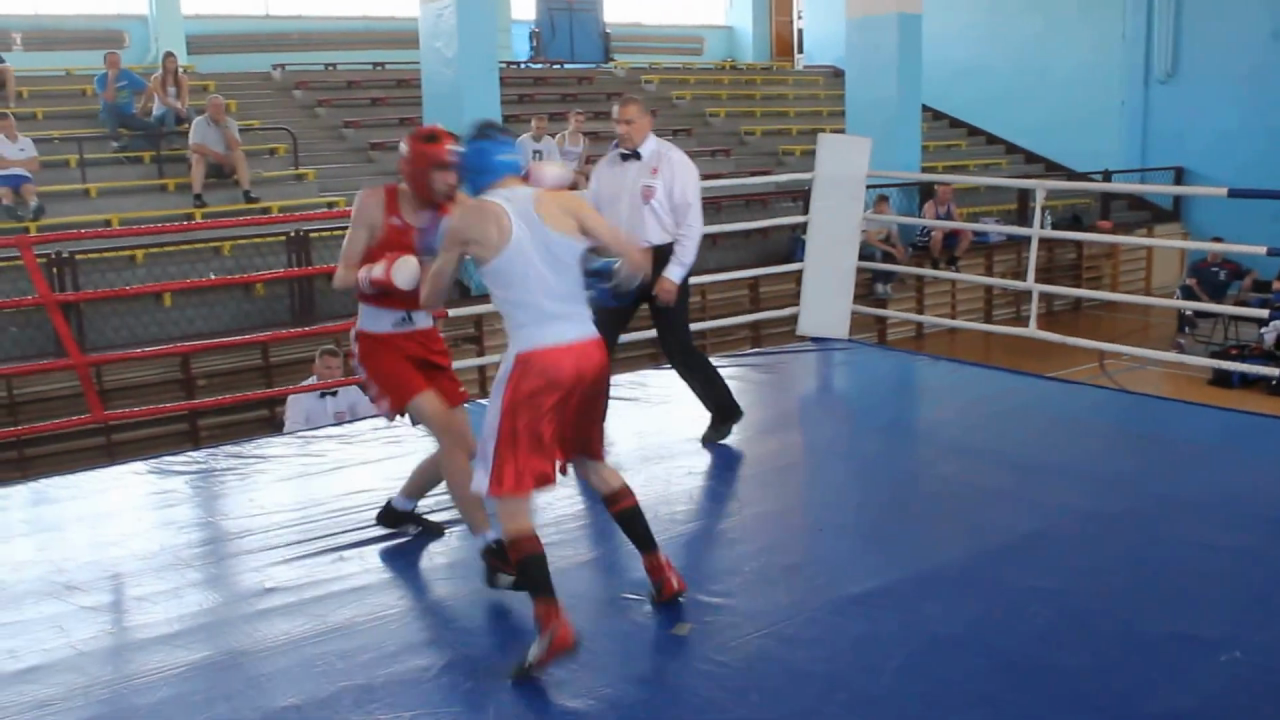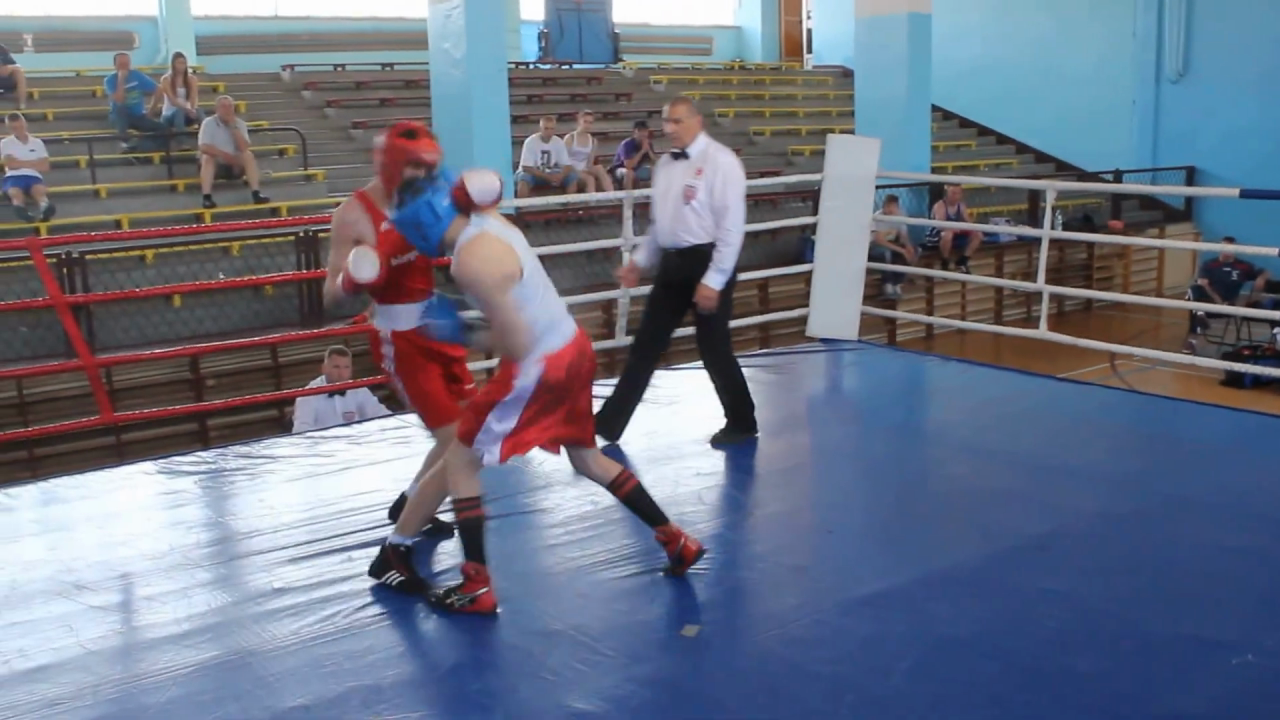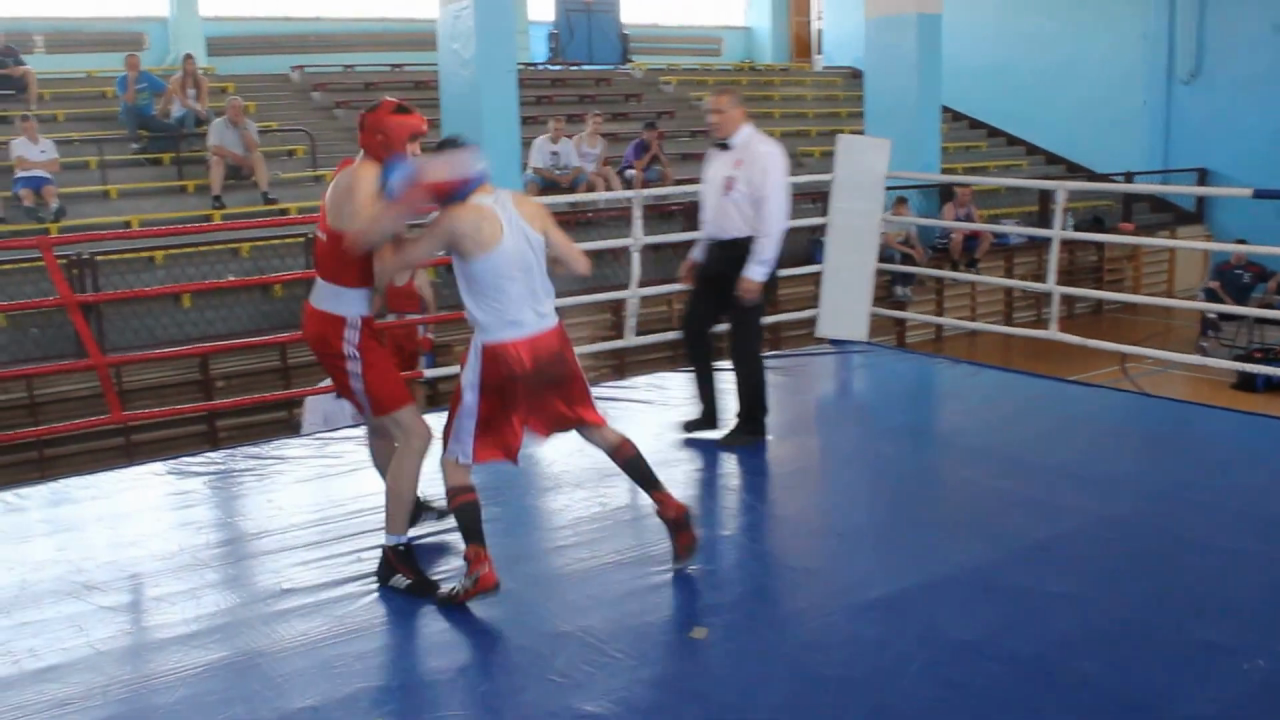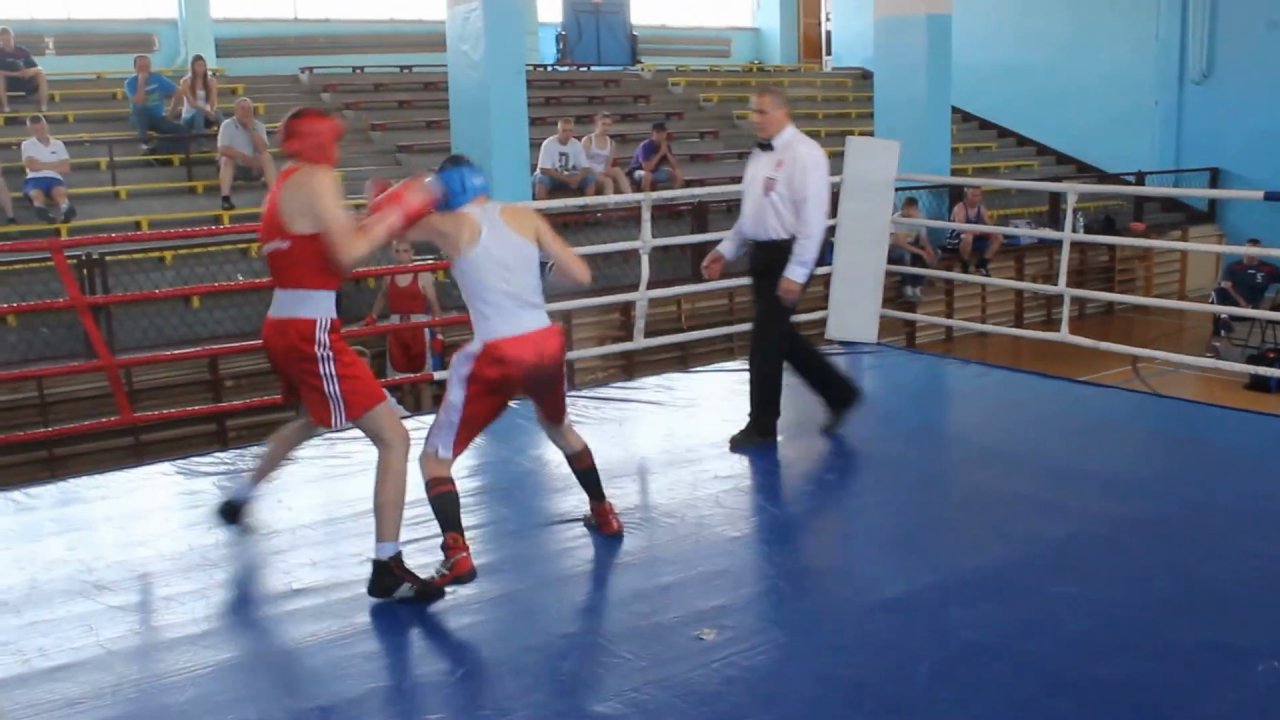
dt=0.2s
person 1, frame 1
left shoulder: (467, 219)
right shoulder: (564, 203)
left elbow: (431, 296)
right elbow: (638, 263)
left hip: (535, 365)
right hip: (589, 353)
left knee: (508, 499)
right knee: (591, 465)
left ankle: (552, 625)
right ankle: (661, 570)
person 1, frame 2
left shoulder: (470, 263)
right shoulder: (488, 218)
left elbow: (519, 346)
right wrist: (470, 196)
left hip: (544, 363)
right hip: (573, 348)
left knee: (462, 461)
right knee: (585, 455)
left ankle: (477, 586)
right ankle: (674, 539)
person 1, frame 3
left shoulder: (458, 220)
right shoulder: (529, 206)
left elbow: (388, 269)
right elbow: (580, 267)
left hip: (500, 355)
right hip: (549, 339)
left knee: (456, 461)
right knee: (594, 427)
left ankle: (479, 568)
right ankle: (669, 508)
person 1, frame 4
left shoulder: (447, 224)
right shoulder: (524, 217)
right elbow: (581, 276)
left hip: (495, 354)
right hip: (546, 342)
left knee: (435, 457)
right knee: (558, 426)
left ankle: (457, 555)
right ankle: (603, 512)
person 2, frame 1
left shoulder: (452, 209)
right shoulder: (374, 201)
right elbow: (341, 278)
right wrist: (380, 275)
left hip: (426, 338)
right hip: (377, 343)
left knee: (463, 443)
right knee: (446, 429)
left ankle: (397, 510)
right ankle: (493, 548)
person 2, frame 2
right shoulder: (352, 215)
right elbow: (331, 295)
right wrist: (353, 280)
right hip: (401, 340)
left knee: (460, 433)
right knee: (459, 441)
left ankle: (407, 506)
person 2, frame 3
left shoulder: (365, 173)
right shoulder: (363, 176)
right elbow: (364, 234)
left hip: (335, 321)
right hip: (342, 329)
left knee: (386, 421)
right knee: (414, 435)
left ankle: (404, 502)
right ankle: (394, 557)
person 2, frame 4
left shoulder: (284, 188)
right shoulder: (316, 181)
right elbow: (349, 257)
left wrist: (380, 216)
right wrist: (399, 214)
left hip: (284, 328)
right hip: (311, 334)
left knee: (309, 420)
right knee: (394, 438)
left ankle: (240, 499)
right ankle: (387, 570)
person 3, frame 1
left shoulder: (673, 162)
right shoulder: (606, 166)
left elbow: (690, 224)
left wrist: (673, 274)
left hip: (661, 263)
left knee: (677, 347)
left ankle: (724, 411)
person 3, frame 2
left shoulder: (721, 161)
right shoulder: (666, 164)
left elbow: (732, 227)
left wrist: (714, 281)
right wrist: (639, 260)
left hip: (705, 264)
right hip: (673, 262)
left knee: (713, 346)
right knee: (646, 344)
left ankle: (740, 421)
right ankle: (610, 422)
person 3, frame 3
left shoulder: (763, 152)
right shoulder: (715, 154)
left elbow: (771, 217)
left wrist: (755, 272)
right wrist: (698, 255)
left hip: (747, 257)
right hip: (718, 256)
left knee: (743, 340)
right knee: (694, 328)
left ankle: (751, 424)
right ankle: (708, 411)
person 3, frame 4
left shoulder: (804, 153)
right shoulder: (760, 154)
left elbow: (813, 218)
left wrist: (796, 273)
right wrist: (726, 250)
left hip: (785, 256)
right hip: (761, 254)
left knee: (767, 340)
right knee: (780, 337)
left ankle: (762, 426)
right ankle: (839, 393)
